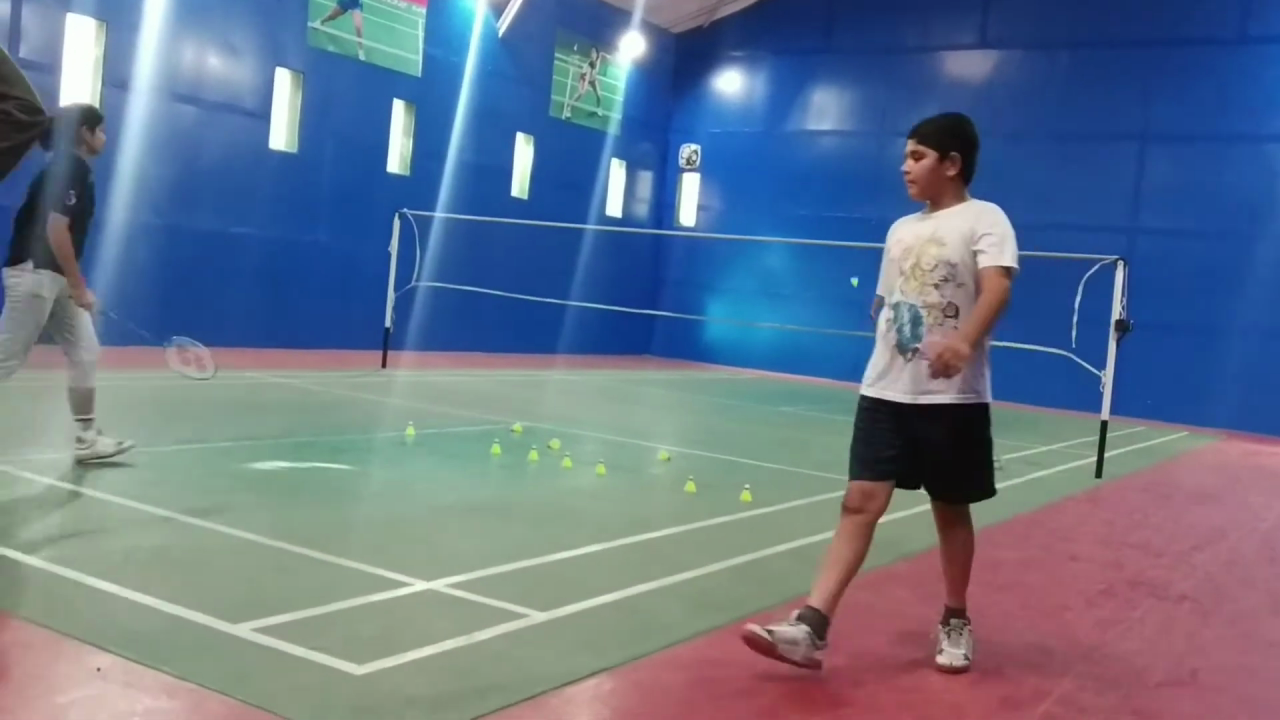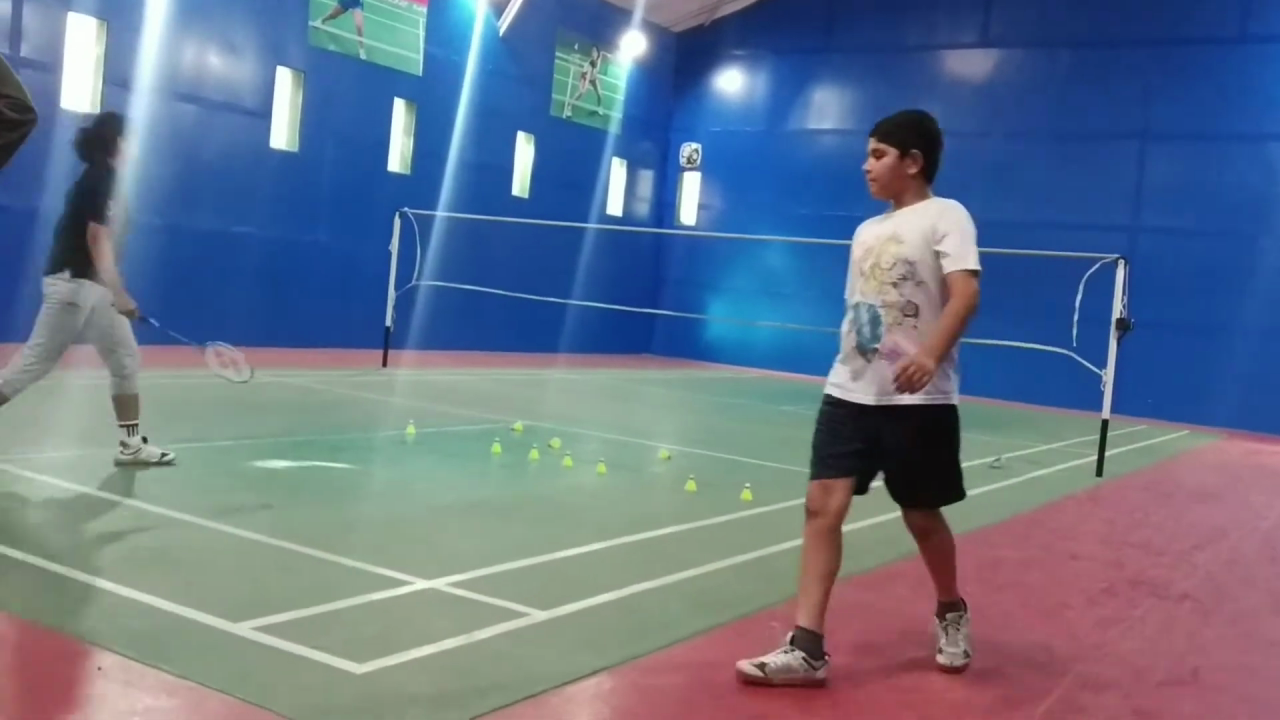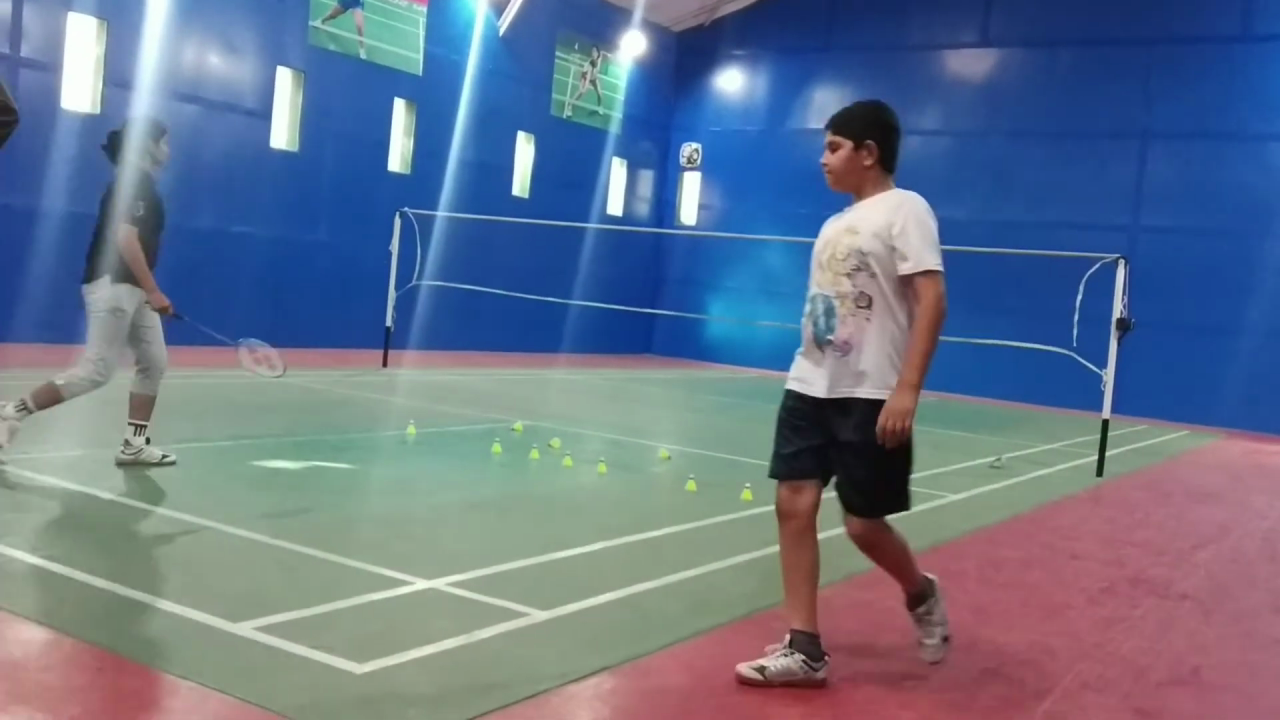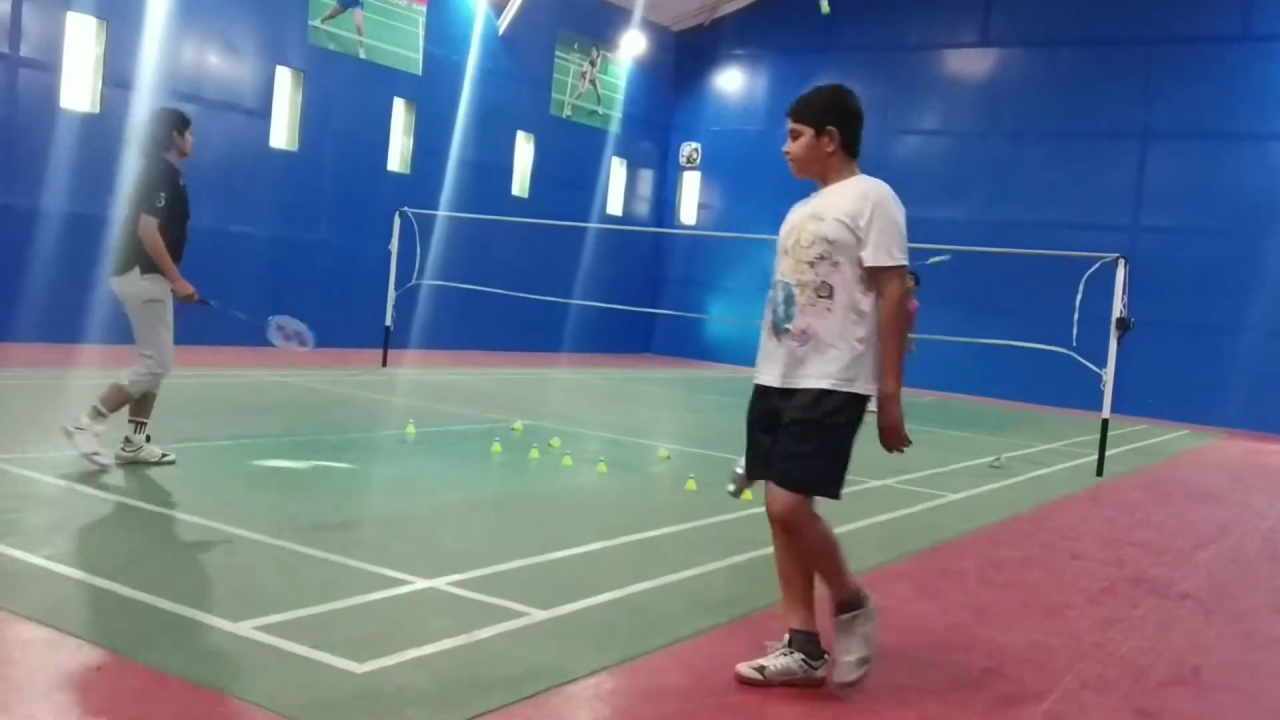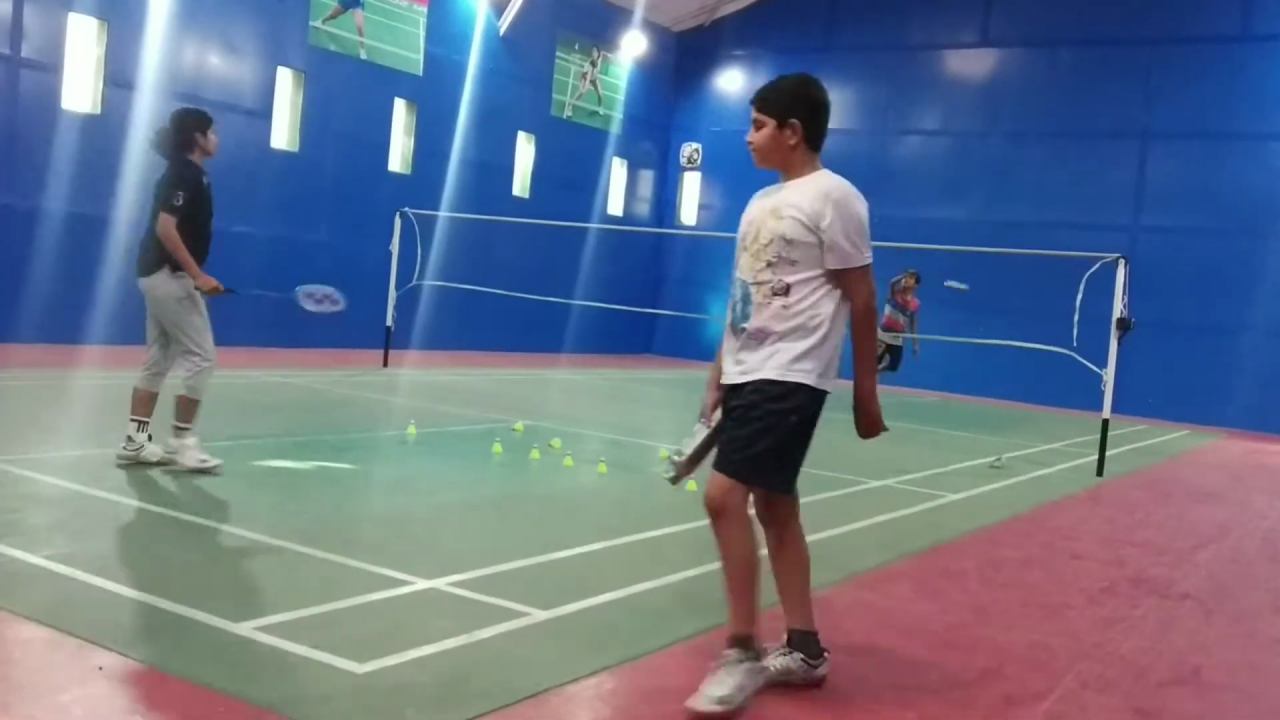
dt=0.1s
person 1, frame 1
left shoulder: (986, 220)
right shoulder: (900, 231)
left elbow: (998, 288)
left wrist: (963, 341)
left hip: (955, 399)
right hip: (885, 391)
left knee: (950, 510)
right knee: (860, 502)
left ankle: (955, 621)
right ankle: (808, 629)
person 1, frame 2
left shoulder: (947, 217)
right shoulder: (867, 230)
left elbow: (965, 295)
left wrist: (929, 353)
left hip: (914, 400)
right hip: (849, 392)
left knee: (921, 514)
right knee: (823, 505)
left ankle: (951, 611)
right ankle: (806, 646)
person 1, frame 3
left shoulder: (906, 210)
right shoulder: (834, 226)
left elbow: (930, 301)
left wrist: (906, 391)
left hip: (872, 395)
right hip: (810, 387)
left knee: (864, 524)
right knee: (792, 506)
left ankle: (921, 594)
right ankle: (804, 647)
person 1, frame 4
left shoulder: (871, 199)
right shoulder: (801, 210)
left elbow: (895, 303)
left wrist: (890, 399)
right wrist: (769, 377)
left hip: (830, 382)
right hip: (778, 379)
left knee: (788, 506)
right knee: (788, 508)
left ankle: (852, 603)
right ankle: (805, 642)
person 1, frame 5
left shoulder: (834, 197)
right shoulder: (761, 202)
left elbow: (861, 301)
left wrist: (867, 394)
right wrist: (718, 376)
left hip: (790, 377)
right hip: (745, 375)
left knee: (724, 495)
right knee: (775, 507)
left ankle: (743, 651)
right ankle: (804, 647)
person 2, frame 1
left shoulder: (76, 172)
right shoulder: (68, 171)
right elbow: (56, 230)
left wrist: (77, 283)
right wrist: (78, 286)
left hip: (54, 277)
right hip: (35, 273)
left knee: (85, 355)
left ankle: (89, 439)
person 2, frame 2
left shoulder: (103, 180)
right shoulder: (102, 180)
right elbow: (97, 239)
left wrist: (118, 293)
right wrist: (119, 293)
left hip: (93, 287)
right hip: (72, 282)
left knee: (126, 362)
right knee: (36, 362)
left ankle: (132, 443)
person 2, frame 3
left shoulder: (137, 182)
right shoulder: (137, 183)
right elbow: (127, 241)
right wrist: (154, 292)
left hip: (131, 290)
right hip: (115, 286)
left knee: (154, 364)
right knee: (96, 371)
left ankle: (135, 443)
person 2, frame 4
left shoulder: (166, 175)
right shoulder: (162, 176)
right elbow: (147, 231)
left wrist: (172, 281)
right wrist: (177, 279)
left hip: (147, 278)
right hip: (143, 278)
left knee: (154, 362)
right knee: (154, 362)
left ankle: (136, 440)
right ankle: (86, 423)
person 2, frame 5
left shoulder: (190, 175)
right shoulder: (182, 175)
right elbow: (165, 229)
left wrist: (196, 276)
right wrist: (198, 274)
left hip: (167, 277)
right hip: (169, 277)
left knee: (158, 360)
right knee: (200, 357)
left ankle: (136, 441)
right ankle: (182, 442)
